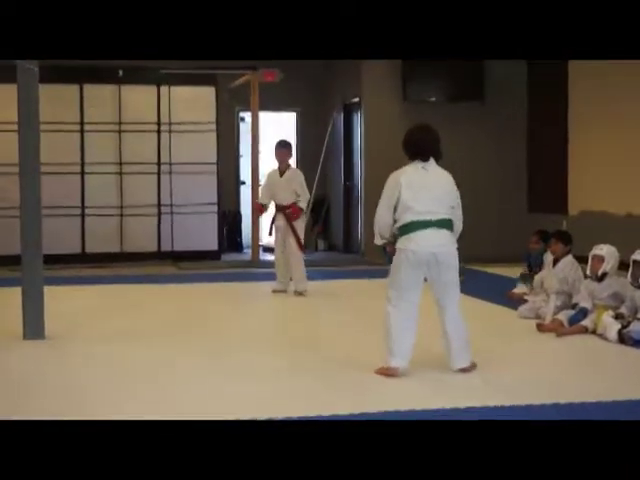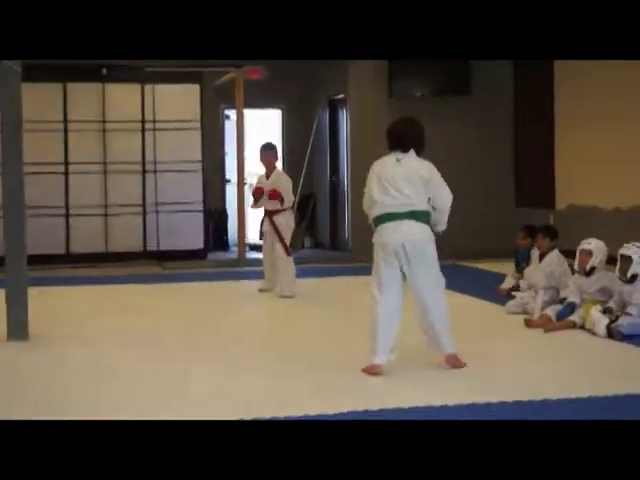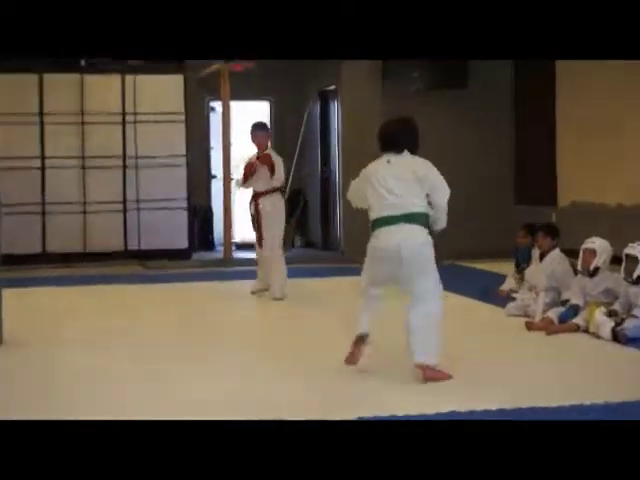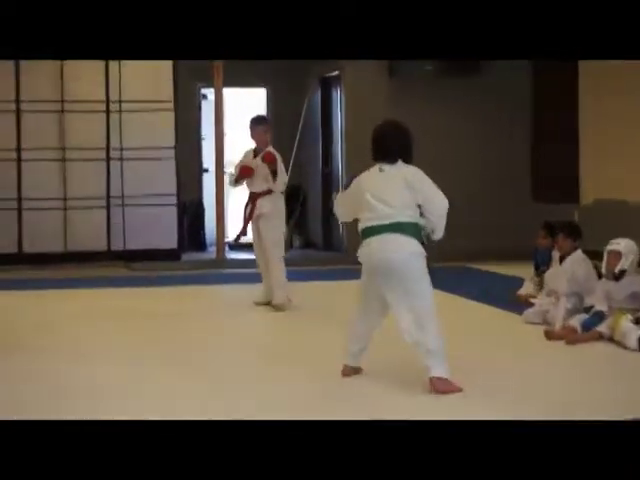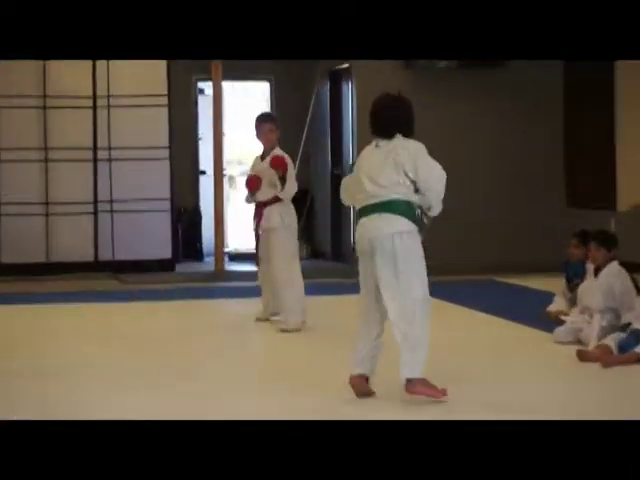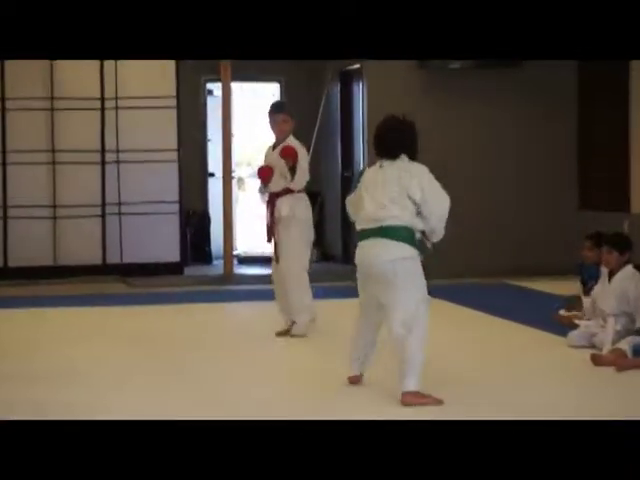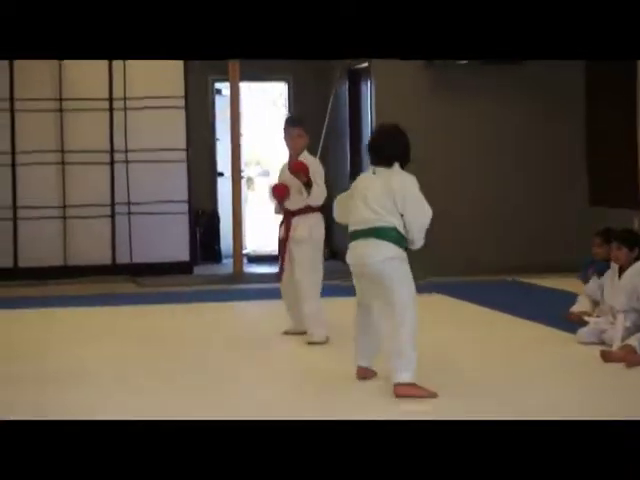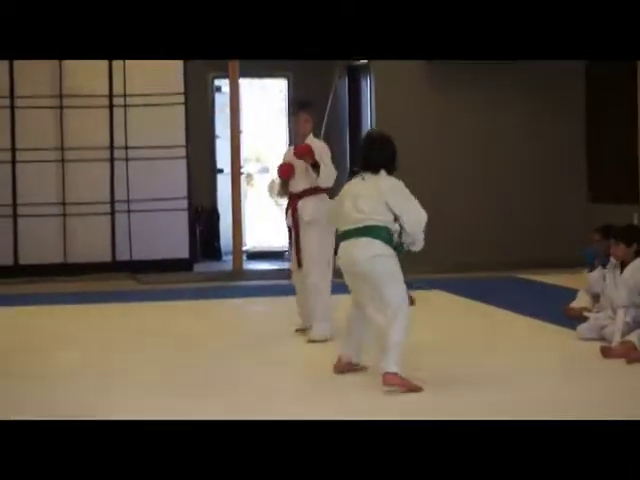
dt=0.2s
person 1, frame 1
left shoulder: (399, 177)
right shoulder: (446, 177)
left elbow: (383, 215)
right elbow: (457, 217)
left wrist: (386, 240)
left hip: (412, 243)
right hip: (443, 242)
left knee: (400, 303)
right knee: (450, 302)
left ankle: (396, 362)
right ankle: (462, 359)
person 1, frame 2
left shoulder: (378, 167)
right shoulder: (425, 168)
left elbow: (368, 203)
right elbow: (443, 201)
right wrist: (435, 226)
left hip: (386, 234)
right hip: (417, 232)
left knee: (385, 297)
right knee: (431, 293)
left ankle: (378, 360)
right ankle: (449, 351)
person 1, frame 3
left shoulder: (371, 170)
right shoulder: (421, 166)
left elbow: (354, 197)
right elbow: (441, 198)
right wrist: (436, 225)
left hip: (383, 237)
right hip: (415, 237)
left knee: (370, 289)
right knee: (427, 298)
left ankle: (361, 335)
right ankle: (426, 362)
person 1, frame 4
left shoulder: (363, 180)
right shoulder: (413, 175)
left elbow: (342, 210)
right elbow: (438, 207)
left wrist: (342, 195)
right wrist: (433, 232)
left hip: (372, 248)
right hip: (404, 246)
left knee: (368, 310)
right knee: (422, 310)
left ankle: (351, 362)
right ankle: (437, 374)
person 1, frame 5
left shoulder: (365, 156)
right shoulder: (411, 149)
left elbow: (348, 194)
right elbow: (434, 181)
right wrist: (429, 206)
left hip: (366, 229)
right hip: (397, 228)
left knee: (372, 305)
right knee: (411, 300)
person 1, frame 6
left shoulder: (369, 175)
right shoulder: (414, 172)
left elbow: (353, 208)
right elbow: (438, 207)
right wrist: (431, 232)
left hip: (366, 249)
right hip: (397, 252)
left knee: (370, 313)
right knee: (412, 319)
left ankle: (356, 370)
person 1, frame 7
left shoulder: (361, 181)
right shoulder: (404, 180)
left elbow: (340, 211)
right elbow: (419, 218)
right wrist: (414, 240)
left hip: (357, 250)
right hip: (385, 250)
left knee: (367, 309)
right knee: (403, 314)
left ankle: (364, 365)
right ankle: (403, 380)
person 1, frame 8
left shoulder: (350, 186)
right shoulder: (391, 185)
left elbow: (336, 218)
right elbow: (415, 220)
right wrist: (413, 241)
left hip: (347, 250)
right hip: (374, 250)
left knee: (363, 305)
right knee: (395, 309)
left ankle: (346, 357)
right ankle: (391, 371)
person 2, frame 1
left shoulder: (297, 174)
right shoulder: (271, 176)
left elbow: (305, 196)
right elbow: (266, 195)
left wrist: (299, 209)
right wrist: (261, 205)
left hip: (295, 216)
right hip: (279, 216)
left knee: (294, 250)
right knee: (279, 252)
left ankle: (300, 285)
right ankle: (282, 283)
person 2, frame 2
left shoulder: (283, 178)
right shoulder: (261, 179)
left elbow: (290, 199)
right elbow: (256, 204)
left wrist: (281, 198)
right wrist: (256, 198)
left hip: (283, 219)
right hip: (269, 220)
left knee: (282, 254)
right knee: (268, 253)
left ankle: (287, 289)
right ankle: (269, 283)
person 2, frame 3
left shoulder: (274, 158)
right shoulder: (252, 159)
left elbow: (279, 180)
right elbow: (243, 183)
left wrist: (270, 168)
right wrist: (246, 175)
left hip: (272, 204)
right hip: (258, 204)
left knee: (273, 246)
right knee: (261, 246)
left ankle: (278, 288)
right ankle: (264, 282)
person 2, frame 4
left shoulder: (273, 157)
right shoulder: (248, 156)
left elbow: (280, 185)
right elbow: (233, 181)
left wrist: (272, 169)
right wrist: (239, 175)
left hip: (271, 206)
right hip: (256, 206)
left knee: (273, 251)
right knee: (261, 252)
left ankle: (280, 296)
right ankle: (270, 293)
person 2, frame 5
left shoulder: (282, 159)
right shoulder: (257, 162)
left elbow: (288, 193)
right elbow: (251, 197)
left wrist: (282, 175)
right wrist: (251, 189)
left hip: (280, 217)
right hip: (264, 217)
left knee: (284, 268)
right knee: (266, 267)
left ankle: (294, 318)
right ankle: (271, 308)
person 2, frame 6
left shoulder: (296, 148)
right shoulder: (270, 151)
left elbow: (299, 182)
left wrist: (291, 165)
right wrist: (264, 180)
left hip: (294, 208)
right hip: (277, 209)
left knee: (293, 265)
right knee: (280, 267)
person 2, frame 7
left shoulder: (312, 164)
right shoulder: (285, 169)
left elbow: (318, 198)
left wrist: (306, 181)
right wrist: (279, 199)
left hip: (308, 227)
right hip: (290, 227)
left knee: (305, 281)
right knee: (288, 280)
left ankle: (319, 331)
right ankle: (301, 323)
person 2, frame 8
left shoulder: (319, 146)
right shoulder: (290, 153)
left elbow: (328, 179)
right elbow: (284, 190)
left wrist: (313, 163)
right wrist: (283, 181)
left hip: (315, 209)
right hip: (296, 211)
left knee: (315, 270)
right knee: (300, 268)
left ankle: (321, 326)
right ankle: (310, 319)
